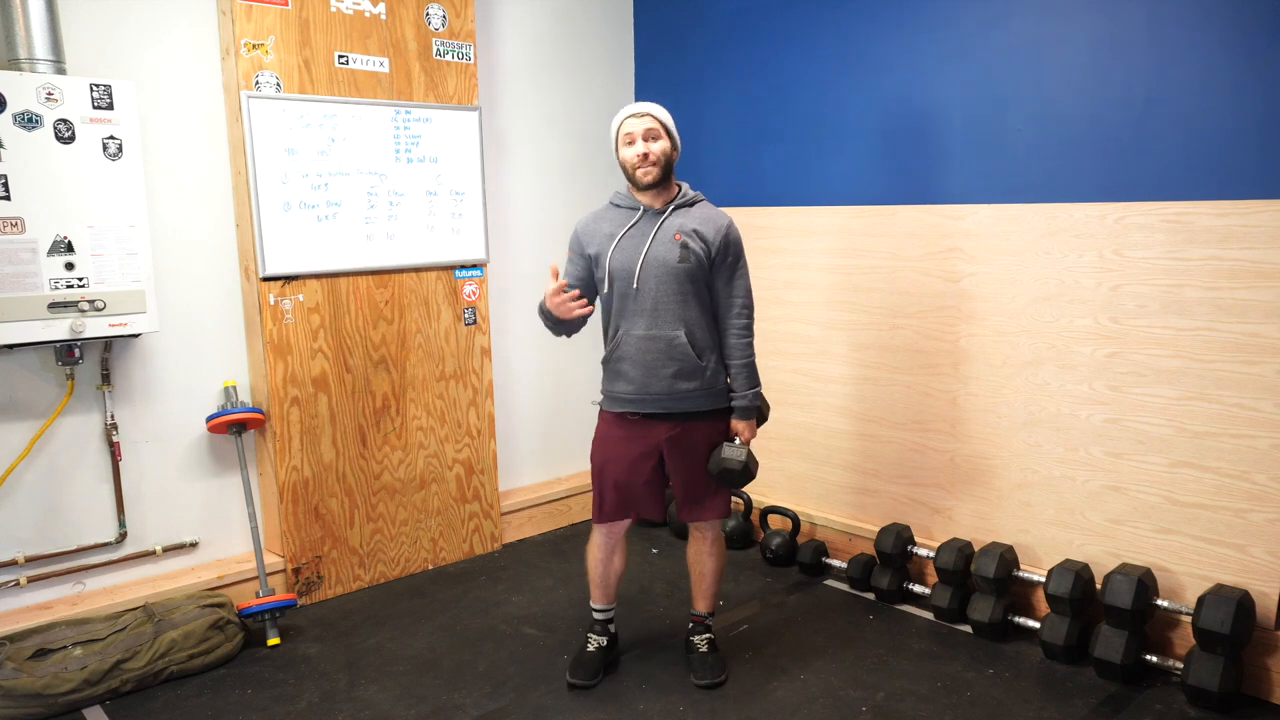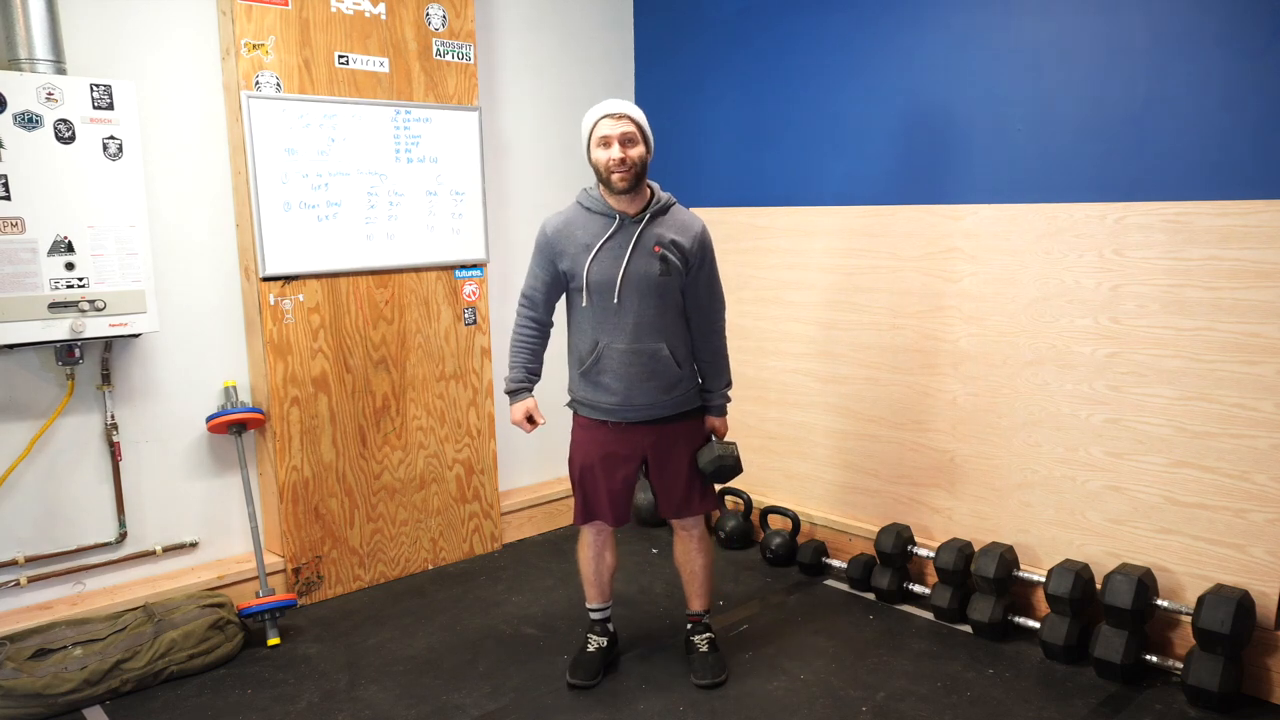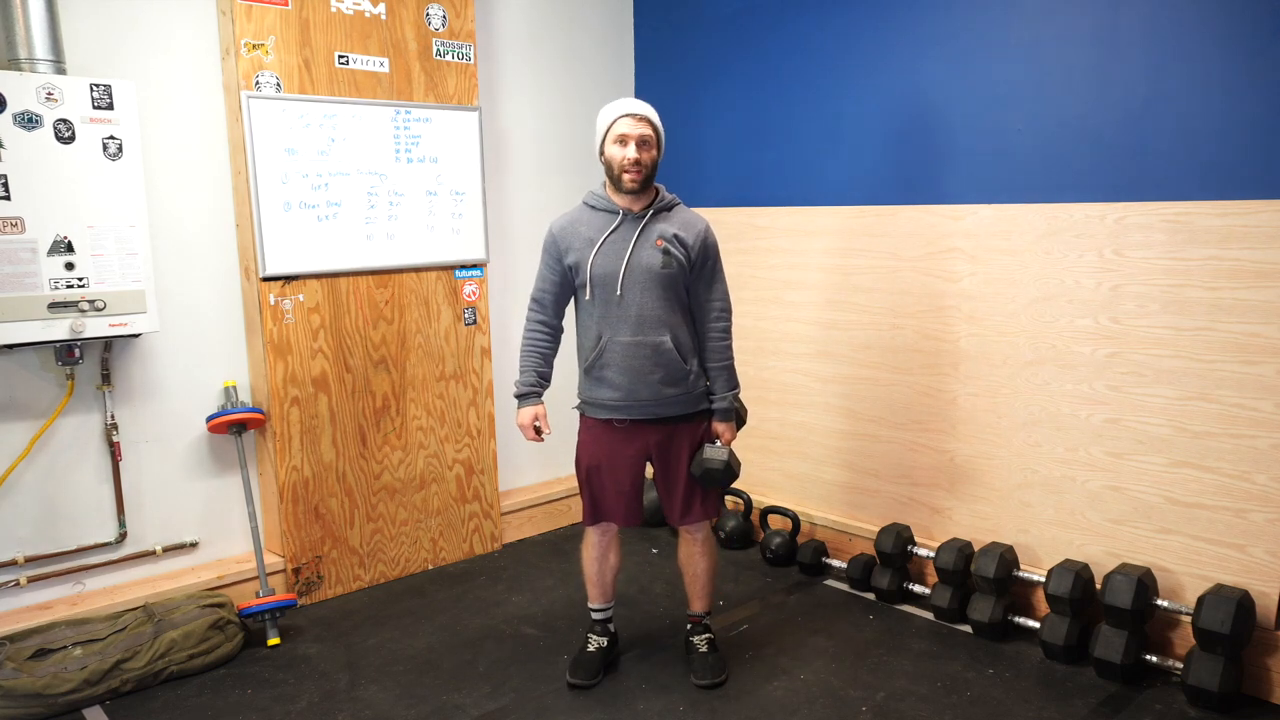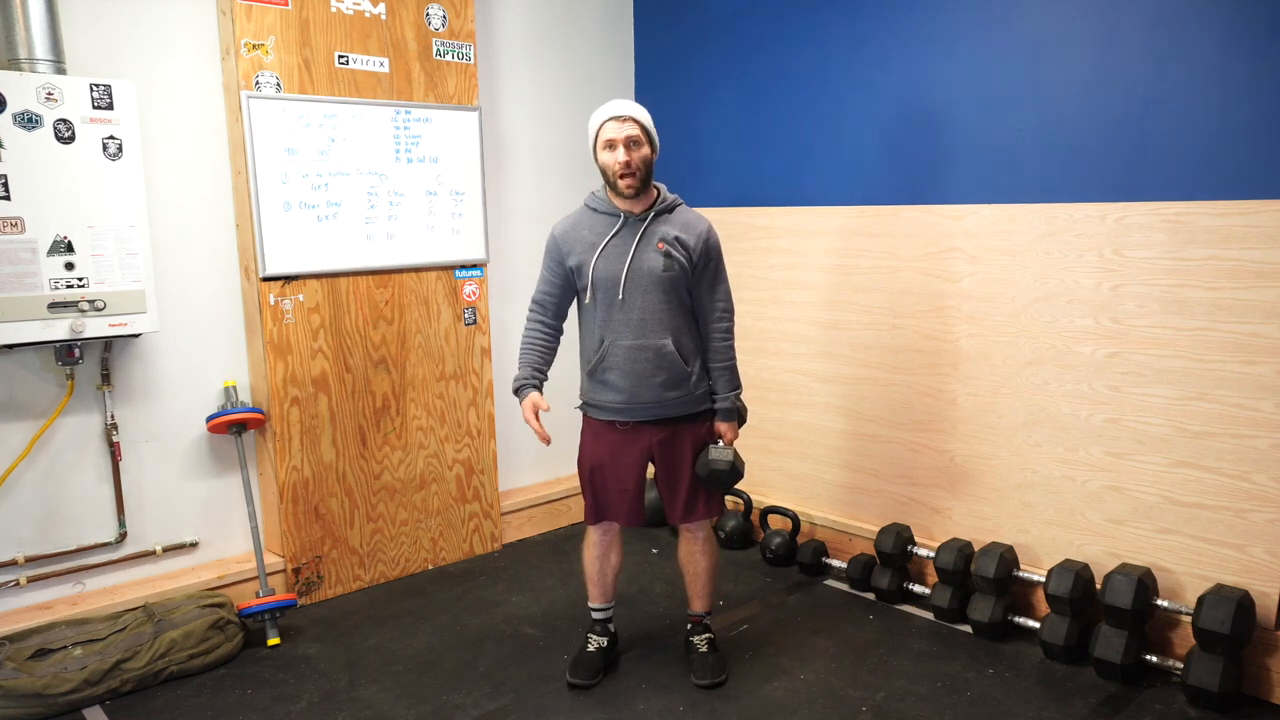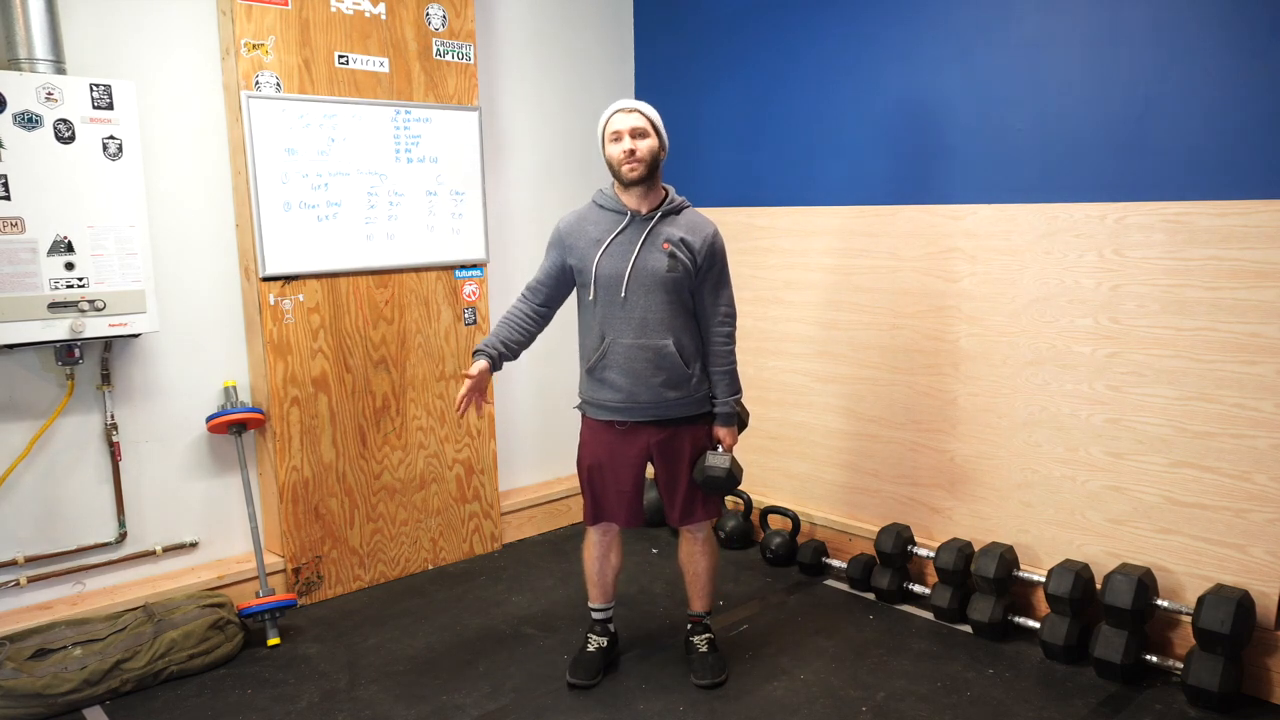
dt=1s
person 1, frame 1
left shoulder: (713, 226)
right shoulder: (593, 228)
left elbow: (737, 321)
right elbow: (568, 317)
left wrist: (744, 403)
right wrist: (550, 309)
left hip: (701, 410)
right hip: (623, 411)
left knee: (706, 523)
right knee: (609, 524)
left ankle: (701, 631)
right ankle: (601, 631)
person 1, frame 2
left shoulder: (687, 231)
right shoulder: (561, 231)
left elbow: (708, 324)
right elbow: (533, 314)
left wrist: (717, 401)
right wrist: (519, 387)
left hip: (678, 414)
right hip: (599, 417)
left knee: (690, 522)
right knee: (597, 525)
left ankle: (700, 630)
right ankle: (600, 632)
person 1, frame 3
left shoulder: (691, 230)
right shoulder: (568, 230)
left elbow: (715, 325)
right elbow: (543, 318)
left wrist: (724, 406)
right wrist: (529, 393)
left hip: (684, 413)
right hip: (604, 415)
left knee: (695, 525)
right knee: (601, 525)
left ankle: (699, 632)
right ankle: (601, 632)
person 1, frame 4
left shoulder: (693, 230)
right shoulder: (570, 233)
left elbow: (717, 325)
right elbow: (545, 316)
left wrist: (727, 407)
right wrist: (528, 382)
left hip: (686, 413)
right hip: (607, 416)
left knee: (696, 524)
right knee: (603, 524)
left ankle: (699, 632)
right ankle: (600, 632)
person 1, frame 5
left shoulder: (698, 233)
right shoulder: (575, 229)
left elbow: (719, 329)
right elbow: (537, 302)
left wrist: (725, 411)
right wrist: (488, 355)
left hip: (686, 415)
right hip: (607, 415)
left knee: (696, 525)
right knee: (603, 525)
left ankle: (700, 632)
right ankle: (600, 633)
